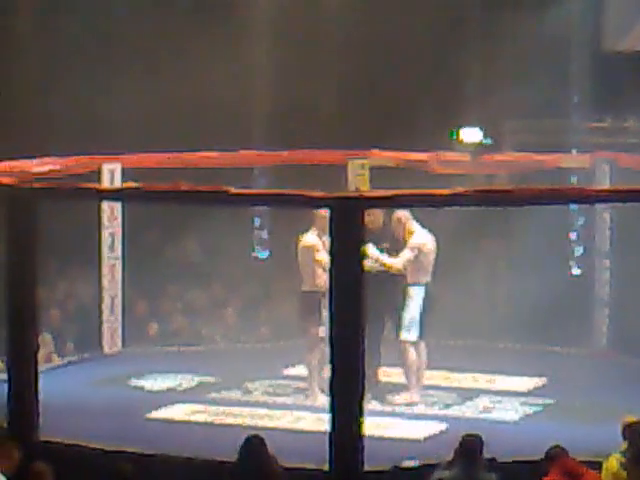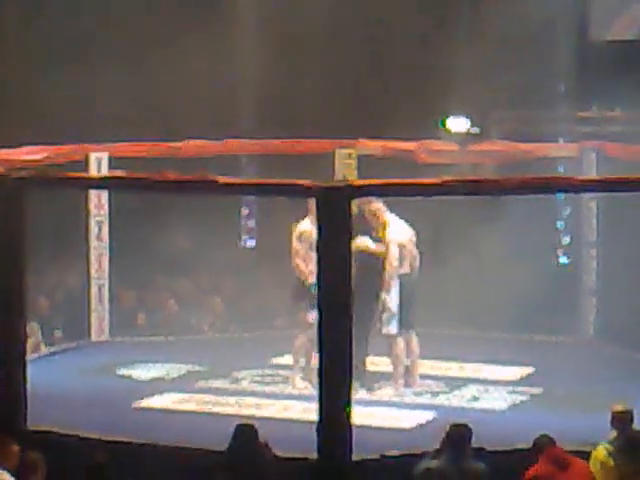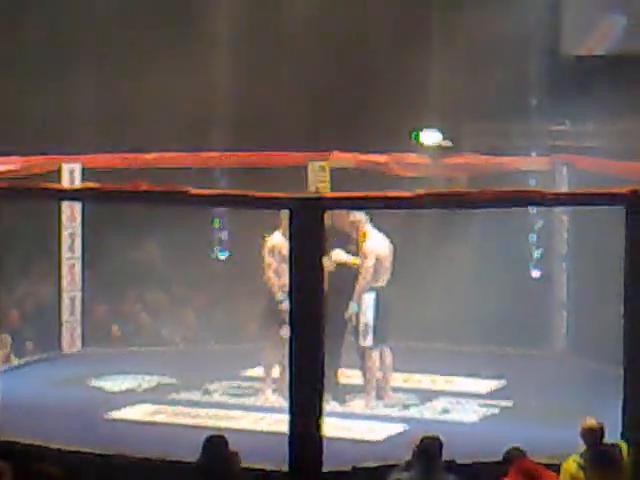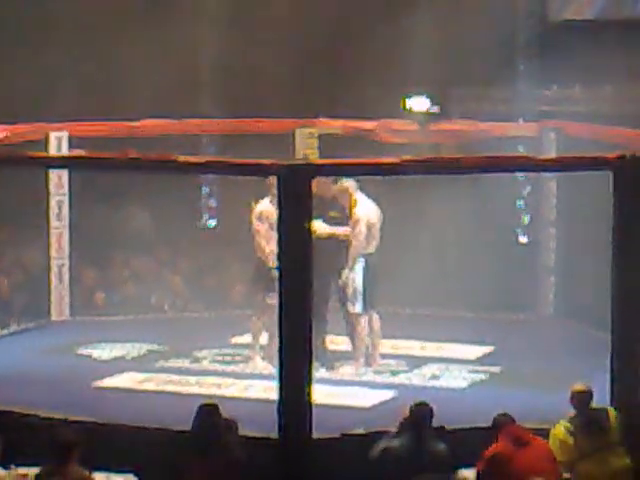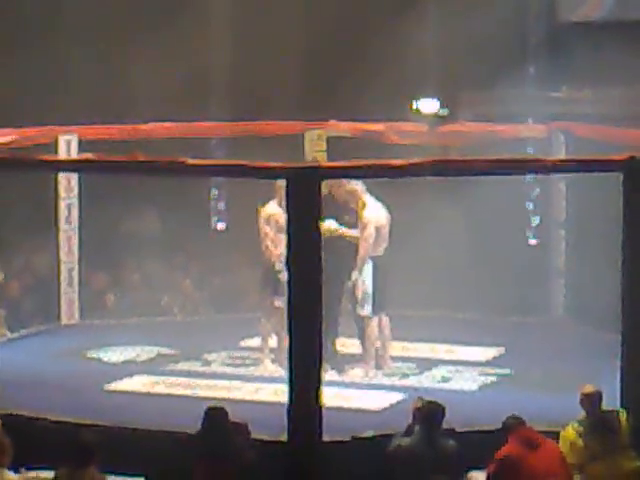
dt=1s
person 1, frame 1
left shoulder: (416, 240)
right shoulder: (427, 237)
left elbow: (398, 266)
left wrist: (376, 255)
right wrist: (385, 258)
left hip: (417, 291)
right hip: (423, 290)
left knee: (407, 341)
right knee: (418, 341)
left ankle: (412, 391)
right ankle: (418, 387)
person 1, frame 2
left shoulder: (391, 232)
right shoulder: (406, 228)
left elbow: (392, 265)
right elbow: (415, 261)
left wrist: (384, 293)
left hip: (397, 283)
right hip: (409, 281)
left knee: (395, 333)
right knee: (409, 330)
left ankle: (398, 382)
right ankle: (413, 376)
person 1, frame 3
left shoulder: (369, 244)
right shoulder: (384, 241)
left elbow: (365, 276)
left wrist: (354, 301)
left hip: (371, 295)
right hip: (383, 293)
left knee: (369, 346)
right knee: (382, 344)
left ankle: (369, 395)
right ankle: (385, 390)
person 1, frame 4
left shoulder: (360, 211)
right shoulder: (373, 207)
left elbow: (357, 243)
left wrist: (347, 268)
left hip: (360, 262)
right hip: (371, 260)
left knee: (358, 312)
right knee: (370, 310)
left ankle: (359, 361)
right ankle: (375, 356)
person 1, frame 5
left shoulder: (368, 214)
right shoulder: (381, 209)
left elbow: (366, 245)
left wrist: (357, 270)
left hip: (370, 264)
right hip: (379, 262)
left knee: (368, 315)
right knee: (380, 312)
left ankle: (369, 364)
right ankle: (384, 358)
person 2, frame 1
left shoulder: (393, 234)
left wrist: (380, 262)
left hip: (394, 291)
right hip: (371, 293)
right knee: (372, 337)
right ankle: (372, 382)
person 2, frame 2
right shoulder: (356, 219)
left wrist: (372, 247)
right wrist: (353, 246)
left hip: (385, 280)
right hip: (363, 281)
right knee: (361, 324)
right ankle: (359, 371)
person 2, frame 3
right shoulder: (327, 234)
right elbow: (324, 262)
left wrist: (347, 258)
right wrist: (324, 263)
right hip: (335, 295)
right knee: (333, 339)
right ankle: (331, 383)
person 2, frame 4
left shoulder: (343, 202)
right shoulder: (312, 202)
left elbow: (353, 230)
left wrist: (329, 230)
right wrist: (312, 230)
left hip: (342, 263)
right hip: (319, 263)
right knee: (318, 306)
right ankle: (319, 351)
person 2, frame 5
left shoulder: (356, 205)
right shoulder: (325, 204)
right elbow: (320, 231)
left wrist: (341, 230)
right wrist: (324, 230)
left hip: (356, 264)
right hip: (332, 265)
right knee: (331, 309)
right ankle: (330, 354)
person 3, frame 1
left shoulder: (324, 239)
right shoulder: (309, 241)
left elbow: (327, 265)
right elbow: (328, 265)
left hip: (323, 295)
right hip: (313, 295)
left knee: (322, 342)
right knee: (315, 342)
left ankle: (317, 386)
right ankle: (313, 390)
person 3, frame 2
left shoulder: (316, 229)
right shoulder: (303, 229)
right elbow: (297, 261)
right wrist: (312, 283)
left hip: (316, 284)
right hip: (306, 285)
left knee: (313, 330)
right knee: (306, 329)
left ankle: (308, 371)
right ankle: (296, 374)
person 3, frame 3
left shoulder: (289, 241)
right shoulder: (274, 241)
right elbow: (269, 274)
right wrist: (280, 299)
left hip: (290, 296)
right hip: (281, 297)
left knee: (287, 341)
right knee: (276, 342)
left ankle: (283, 383)
right ankle: (267, 386)
person 3, frame 4
left shoulder: (276, 208)
right shoulder: (263, 209)
right elbow: (261, 240)
right wrist: (272, 265)
left hip: (277, 263)
right hip: (268, 264)
left knee: (275, 308)
right knee: (264, 308)
left ankle: (271, 351)
right ankle: (255, 353)
person 3, frame 5
left shoulder: (285, 211)
right shoulder: (270, 211)
right elbow: (268, 243)
right wrist: (279, 268)
left hip: (286, 265)
right hip: (276, 267)
left knee: (284, 311)
right knee: (272, 311)
left ankle: (282, 355)
right ankle: (265, 356)
